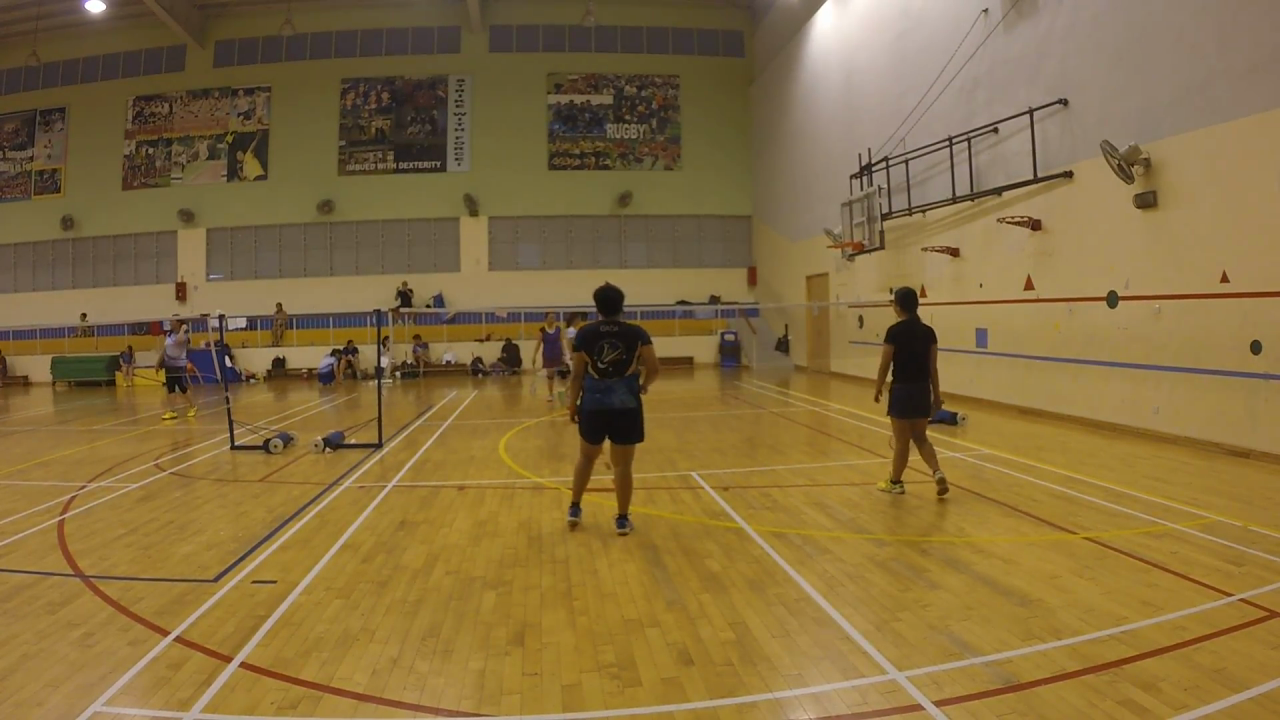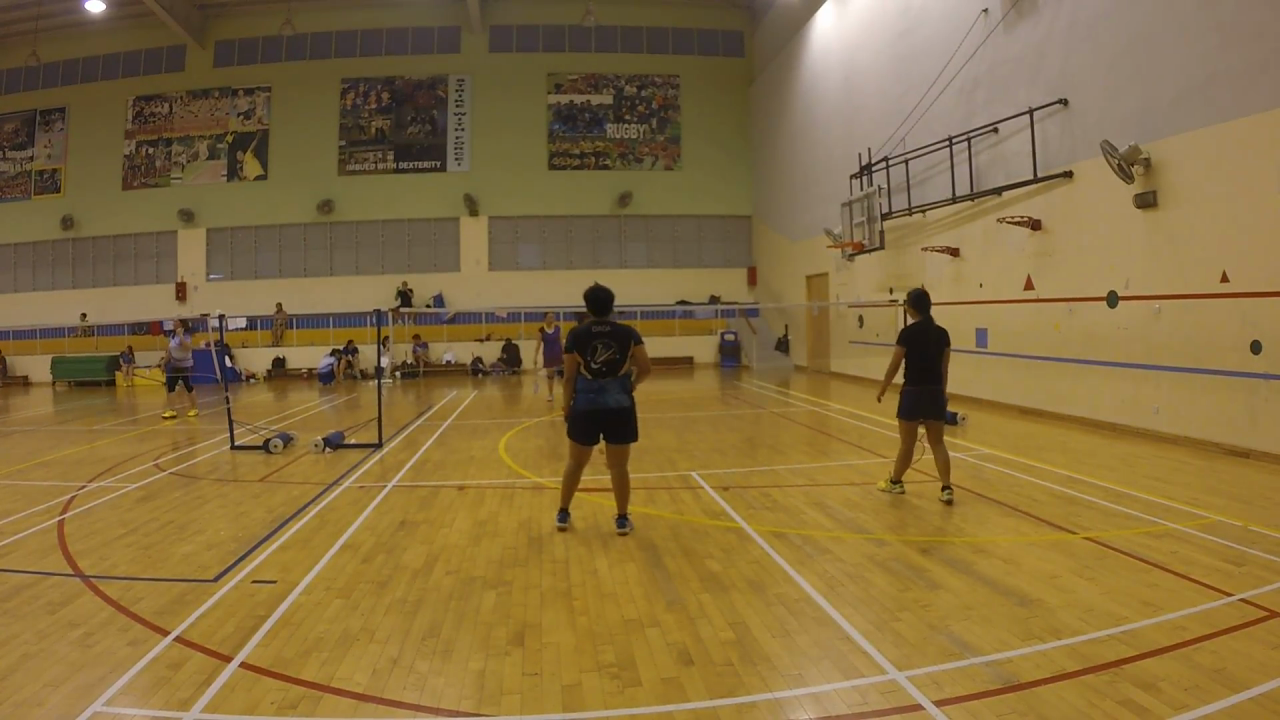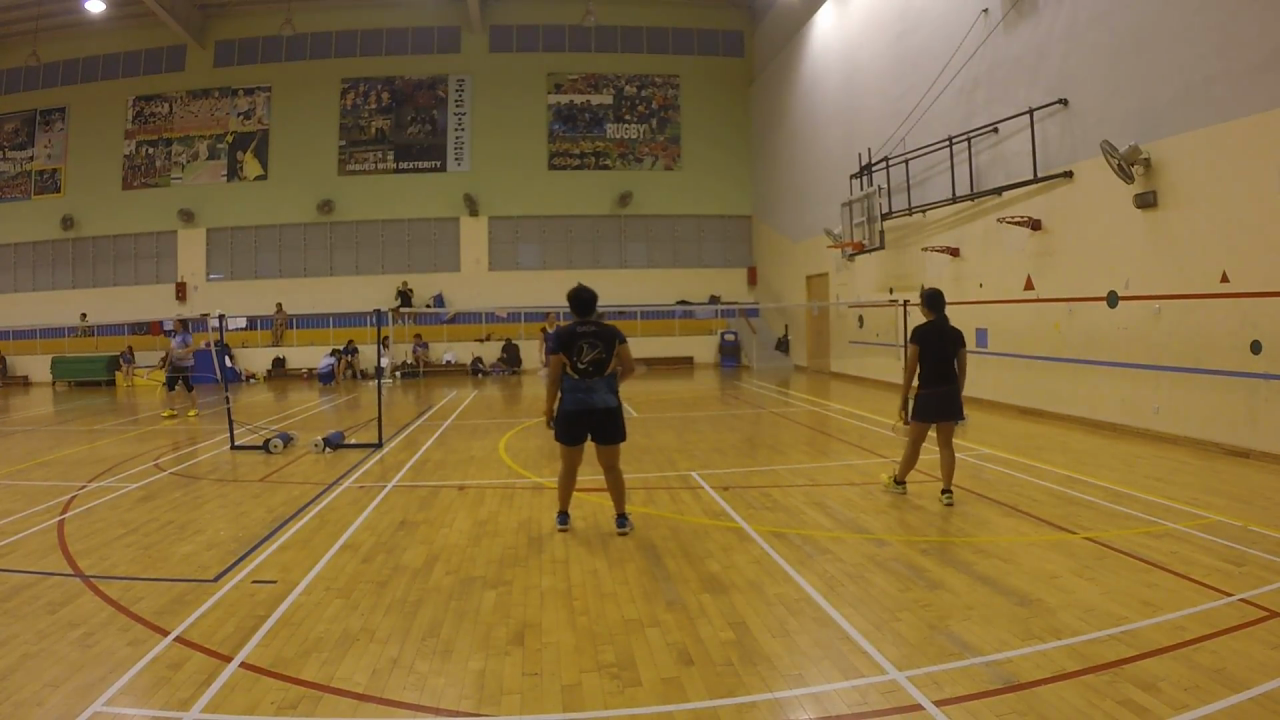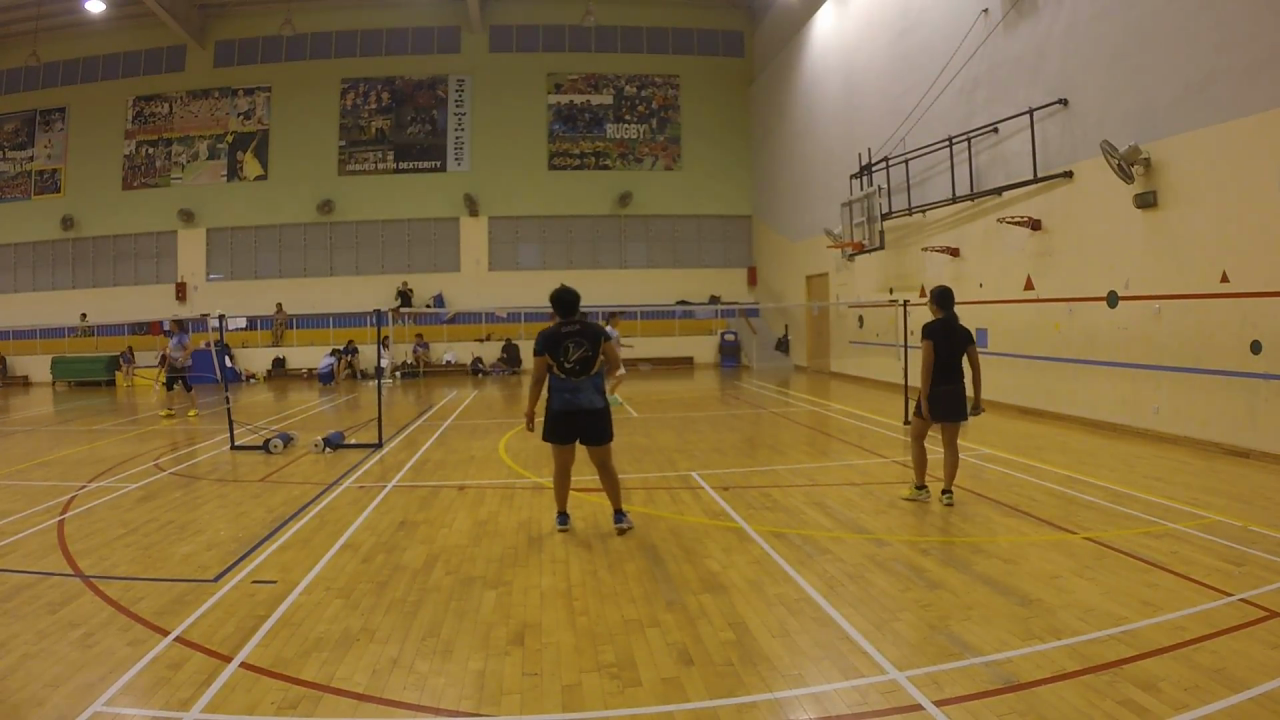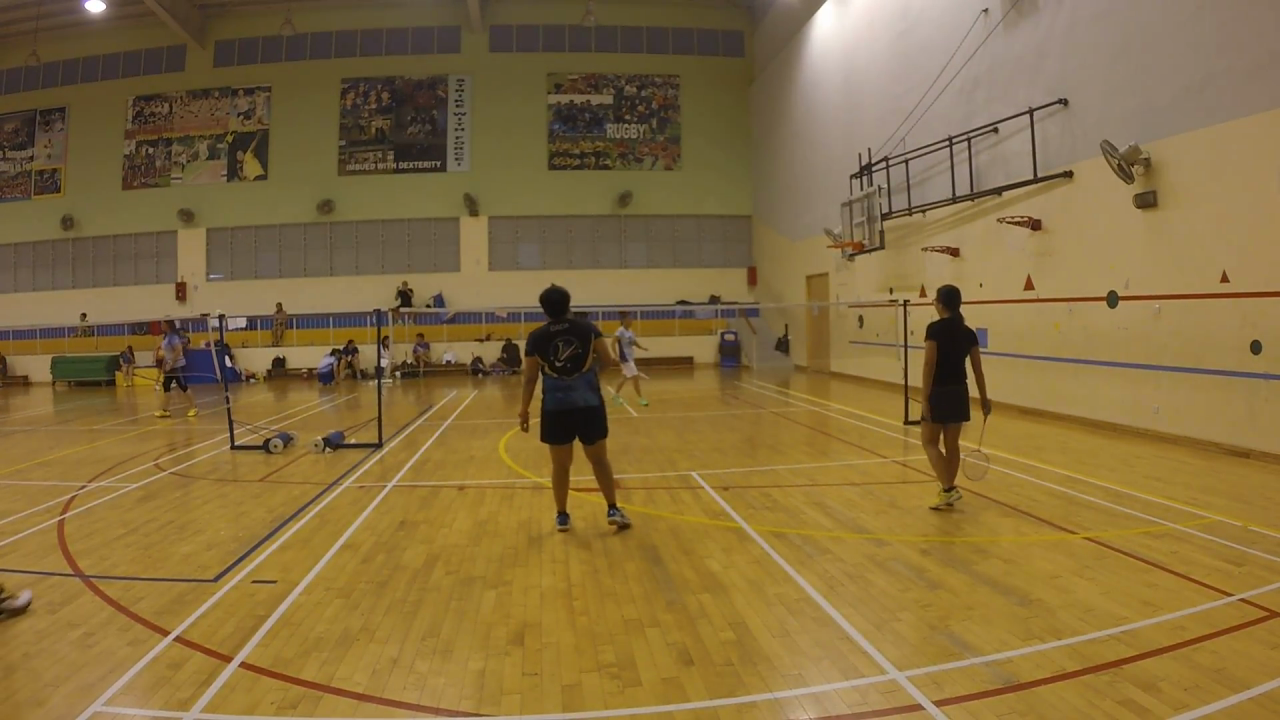
dt=0.2s
person 1, frame 1
left shoulder: (584, 334)
right shoulder: (637, 333)
left elbow: (577, 375)
right elbow: (653, 369)
left wrist: (573, 403)
right wrist: (644, 384)
left hip: (593, 405)
right hip: (626, 407)
left knee: (586, 457)
right knee: (622, 465)
left ankle: (574, 508)
right ankle: (622, 519)
person 1, frame 2
left shoulder: (575, 335)
right shoulder: (628, 333)
left elbow: (569, 376)
right elbow: (645, 369)
left wrist: (566, 404)
right wrist: (633, 383)
left hip: (585, 407)
right hip: (619, 407)
left knee: (576, 462)
right knee: (618, 466)
left ankle: (562, 514)
right ankle: (622, 519)
person 1, frame 3
left shoulder: (560, 335)
right shoulder: (612, 333)
left elbow: (554, 378)
right elbow: (629, 368)
left wrist: (549, 407)
left hip: (572, 408)
right hip: (606, 408)
left knee: (569, 466)
right knee: (611, 466)
left ankle: (562, 516)
right ankle: (622, 518)
person 1, frame 4
left shoulder: (545, 337)
right shoulder: (597, 331)
left elbow: (538, 379)
right elbow: (615, 364)
left wrist: (530, 409)
left hip: (560, 409)
right hip: (594, 407)
left knee: (562, 466)
right knee: (604, 463)
left ankle: (562, 516)
right ankle: (619, 515)
person 1, frame 5
left shoulder: (536, 338)
right shoulder: (587, 329)
left elbow: (530, 379)
right elbow: (607, 360)
left wrist: (524, 410)
left hip: (555, 408)
right hip: (589, 404)
left knee: (560, 465)
right knee: (599, 459)
left ankle: (562, 516)
right ankle: (613, 509)
person 2, frame 1
left shoulder: (895, 331)
right shoulder: (928, 331)
left elbow: (885, 365)
right elbow: (933, 367)
left wrist: (878, 389)
right wrist: (936, 394)
left hip: (902, 390)
right hip: (922, 390)
left knee: (902, 440)
right knee: (920, 437)
left ankle: (895, 482)
right ankle: (937, 472)
person 2, frame 2
left shoulder: (908, 333)
right shoulder: (942, 333)
left elbow: (894, 366)
right elbow: (944, 369)
left wrist: (882, 389)
right wrist: (942, 394)
left hip: (913, 393)
right hip: (935, 393)
left knee: (907, 442)
right knee: (937, 442)
left ankle: (895, 482)
right ankle: (946, 488)
person 2, frame 3
left shoulder: (920, 332)
right shoulder: (956, 334)
left elbow: (911, 369)
right elbow: (962, 370)
left wrist: (903, 399)
right wrist: (957, 395)
left hip: (928, 394)
right hip: (950, 394)
left knee: (914, 442)
right knee: (946, 444)
left ankle: (898, 481)
right ankle: (947, 491)
person 2, frame 4
left shoulder: (930, 329)
right shoulder: (964, 332)
left elbow: (927, 365)
right elbow: (976, 368)
left wrist: (923, 397)
right wrist: (977, 398)
left hip: (935, 392)
right hip: (956, 392)
left knee: (917, 438)
right knee: (950, 444)
left ankle: (920, 487)
right ankle: (947, 491)
person 2, frame 5
left shoulder: (935, 329)
right shoulder: (968, 332)
left elbow: (929, 366)
right elbow: (977, 368)
left wrist: (925, 398)
right wrist: (984, 397)
left hip: (939, 393)
right hip: (959, 392)
left knee: (929, 442)
right knee: (951, 444)
left ankle: (948, 489)
right ankle: (948, 490)
